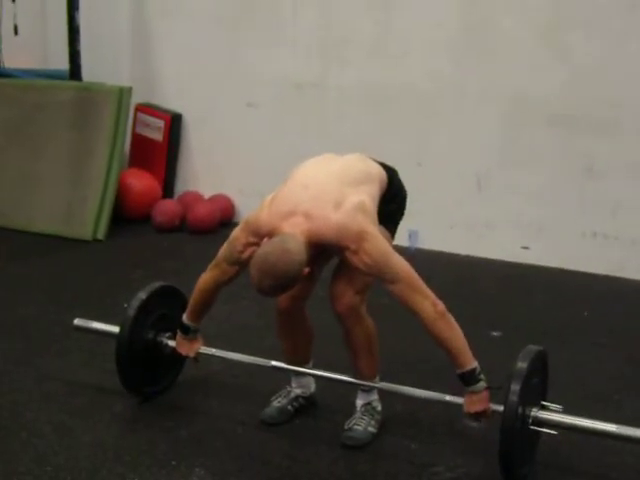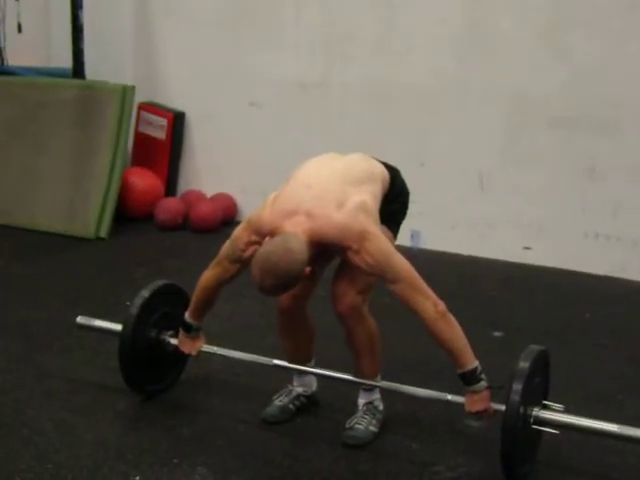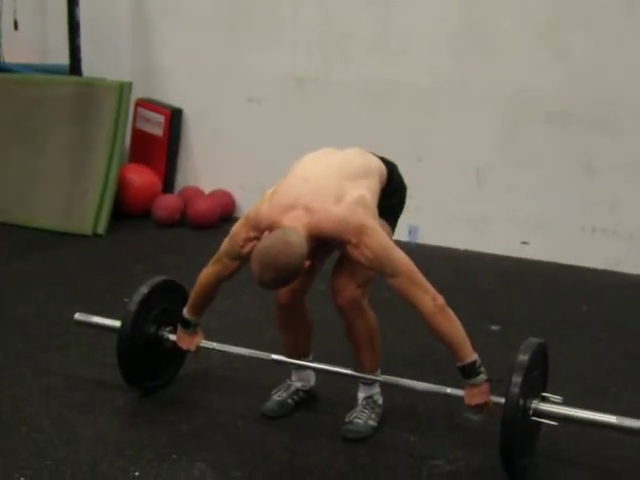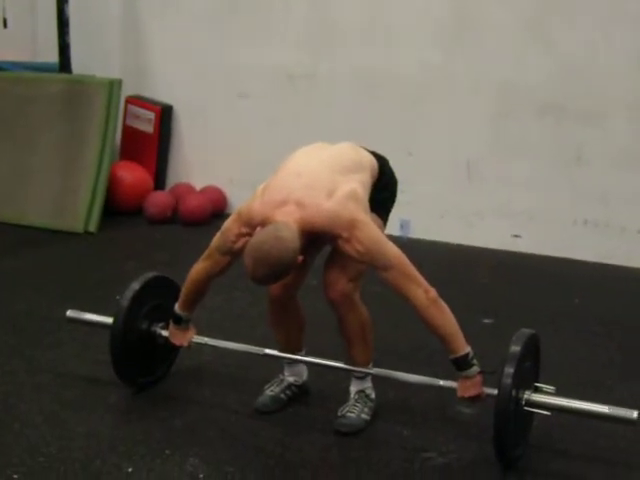
dt=0.3s
person 1, frame 1
left shoulder: (357, 240)
right shoulder: (255, 231)
left elbow: (431, 306)
right elbow: (212, 277)
left wrist: (473, 381)
right wrist: (188, 331)
left knee: (346, 301)
right knee: (287, 303)
left ankle: (369, 401)
right ankle: (301, 387)
person 1, frame 2
left shoulder: (358, 239)
right shoulder: (257, 229)
left elbow: (431, 307)
right elbow: (214, 275)
left wrist: (474, 380)
right wrist: (190, 328)
left knee: (347, 301)
right knee: (288, 302)
left ankle: (371, 400)
right ankle: (303, 386)
person 1, frame 3
left shoulder: (357, 233)
right shoulder: (257, 224)
left elbow: (430, 301)
right elbow: (214, 271)
left wrist: (473, 373)
right wrist: (189, 324)
left hip: (382, 184)
left knee: (348, 294)
right knee: (287, 296)
left ankle: (371, 394)
right ankle: (301, 380)
person 1, frame 4
left shoulder: (349, 228)
right shoulder: (248, 220)
left elbow: (423, 293)
right elbow: (205, 267)
left wrist: (466, 365)
right wrist: (180, 319)
left knee: (339, 289)
right knee: (279, 291)
left ankle: (363, 388)
right ankle: (294, 375)
